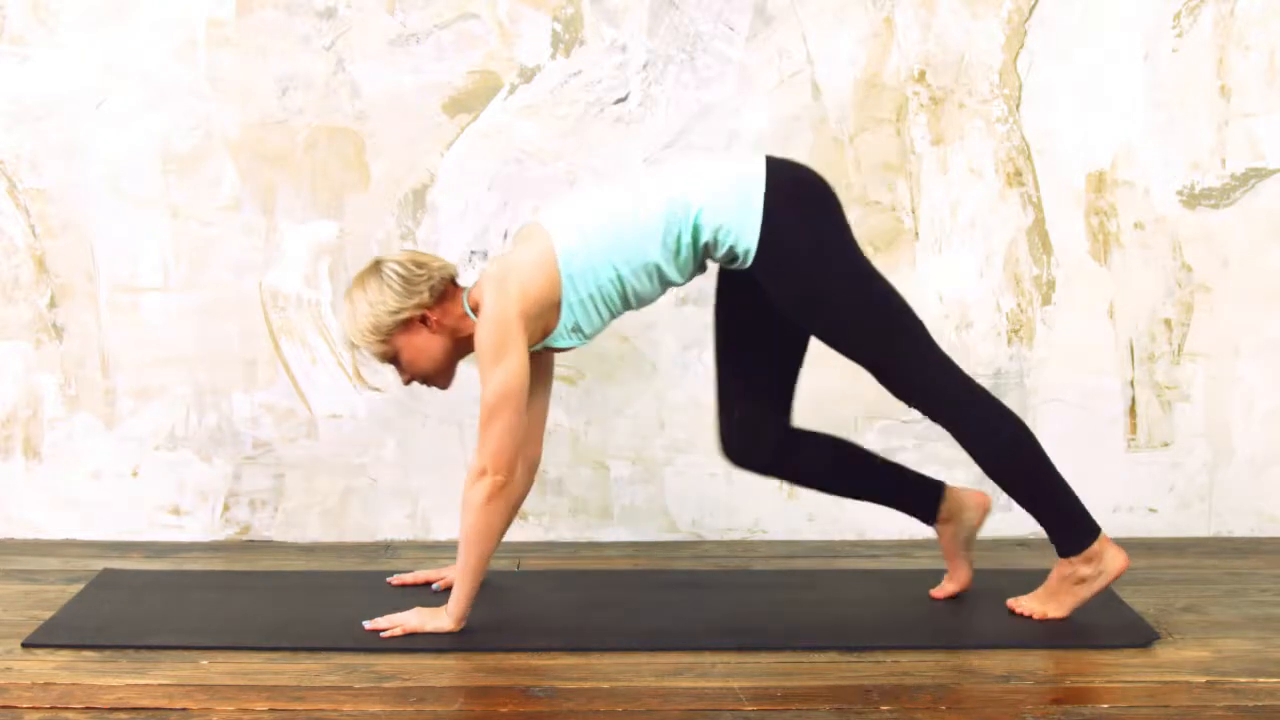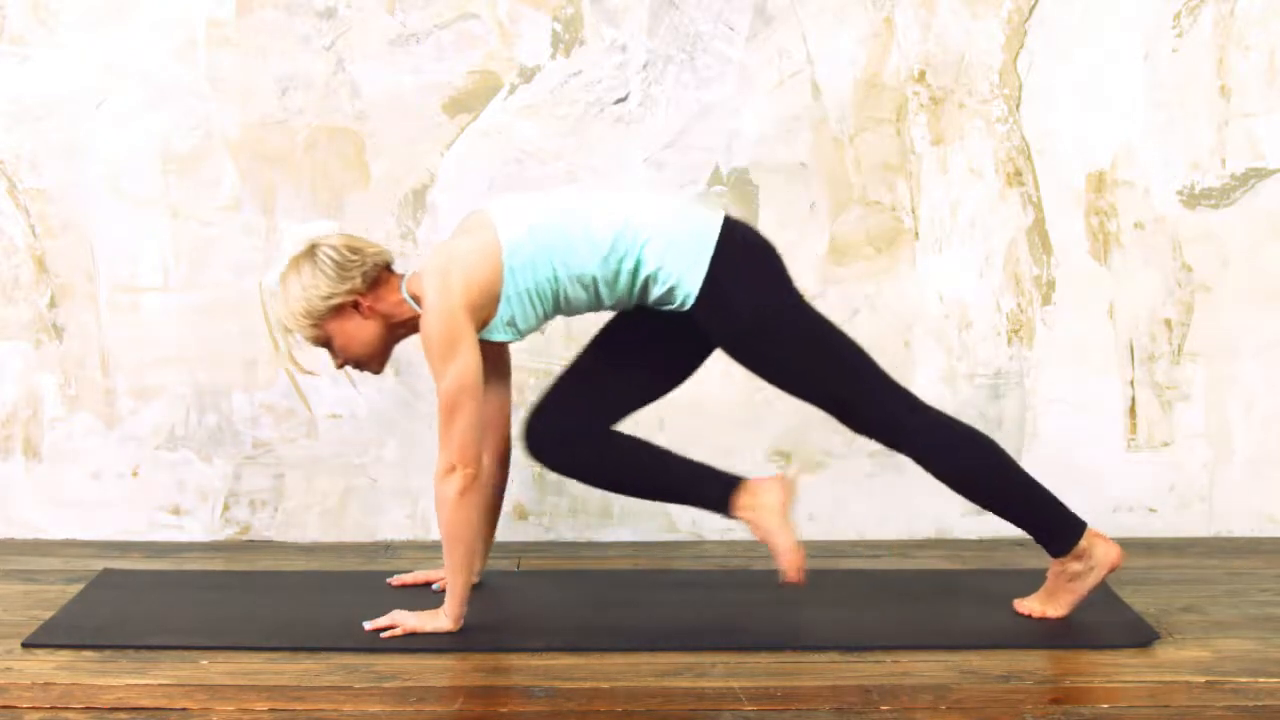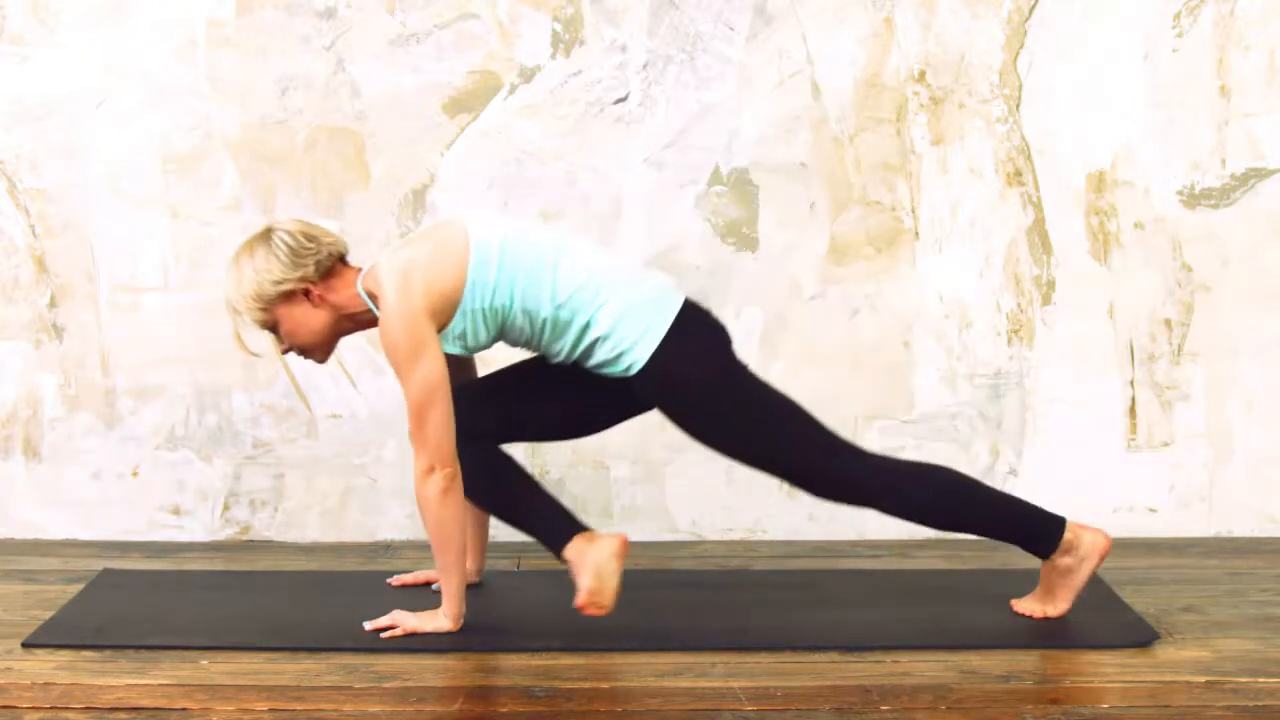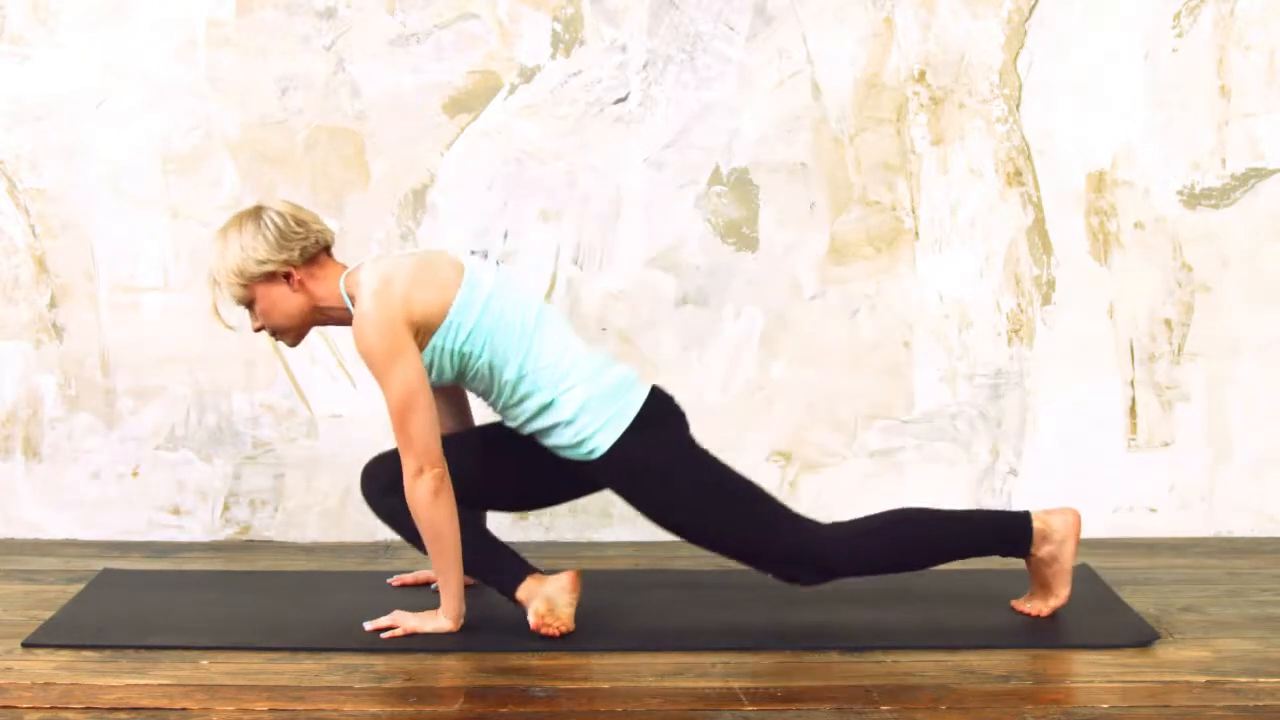
dt=0.3s
person 1, frame 1
left shoulder: (500, 310)
right shoulder: (519, 306)
left elbow: (493, 473)
right elbow: (519, 461)
left wrist: (453, 608)
right wrist: (470, 563)
left hip: (769, 215)
right hip: (750, 227)
left knee: (928, 382)
right knee: (749, 442)
left ankle: (1087, 551)
right ankle: (945, 510)
person 1, frame 2
left shoulder: (442, 300)
right shoulder: (465, 294)
left elbow: (460, 469)
right elbow: (491, 448)
left wrist: (450, 610)
right wrist: (465, 563)
left hip: (710, 268)
right hip: (687, 271)
left knee: (886, 415)
right knee: (556, 435)
left ankle: (1078, 548)
right ankle: (746, 497)
person 1, frame 3
left shoulder: (399, 302)
right shoulder: (408, 288)
left elbow: (437, 469)
right elbow: (454, 442)
left wrist: (448, 607)
right wrist: (464, 556)
left hip: (658, 346)
right hip: (622, 352)
left knee: (840, 472)
right knee: (455, 425)
left ankle: (1062, 539)
right ankle: (580, 549)
person 1, frame 4
left shoulder: (377, 309)
right shoulder: (391, 290)
left elbow: (429, 474)
right elbow: (447, 446)
left wrist: (450, 607)
right wrist: (457, 558)
left hip: (618, 434)
right hip: (584, 431)
left knee: (809, 555)
right knee: (382, 480)
left ankle: (1036, 530)
right ankle: (527, 583)
